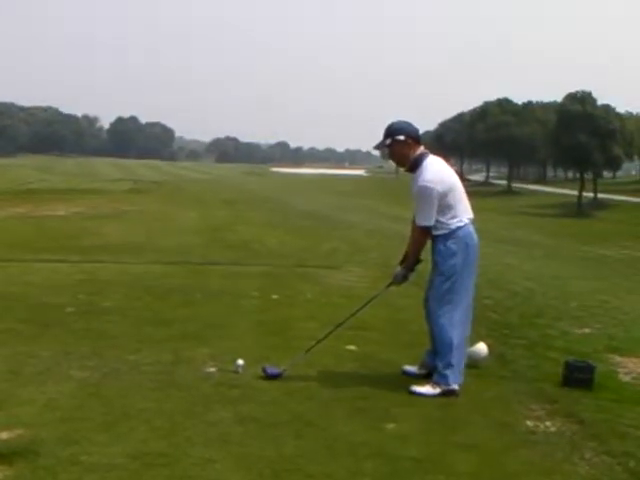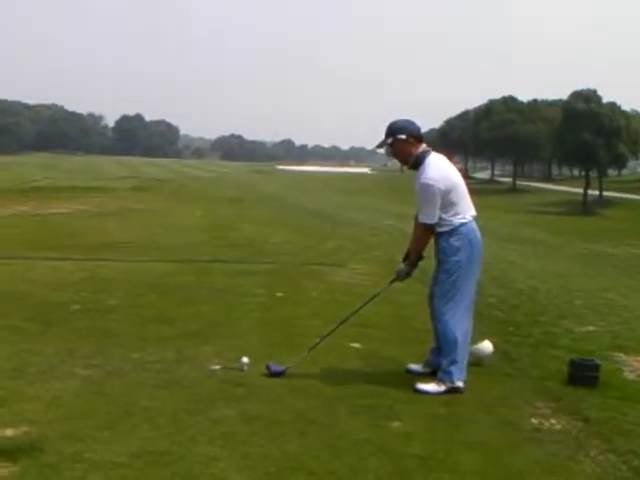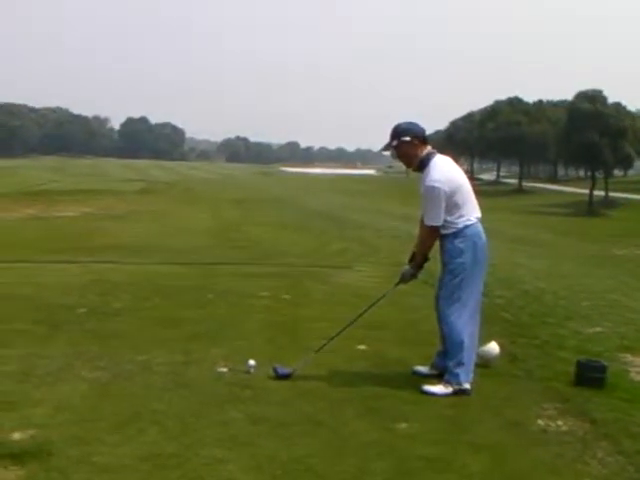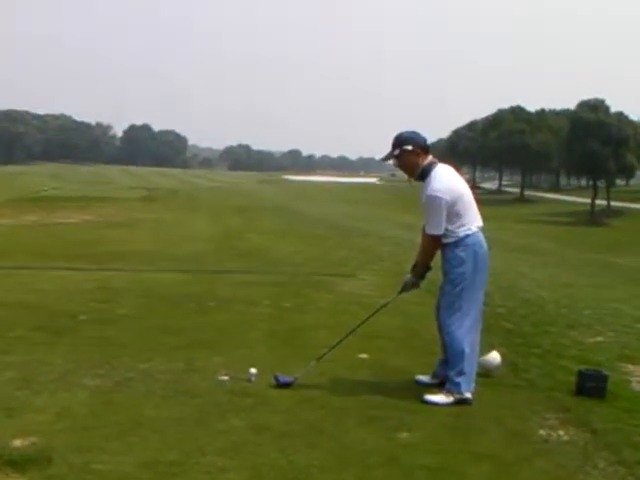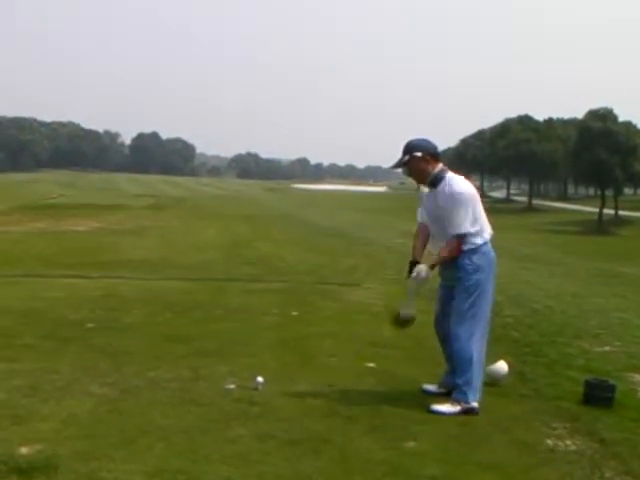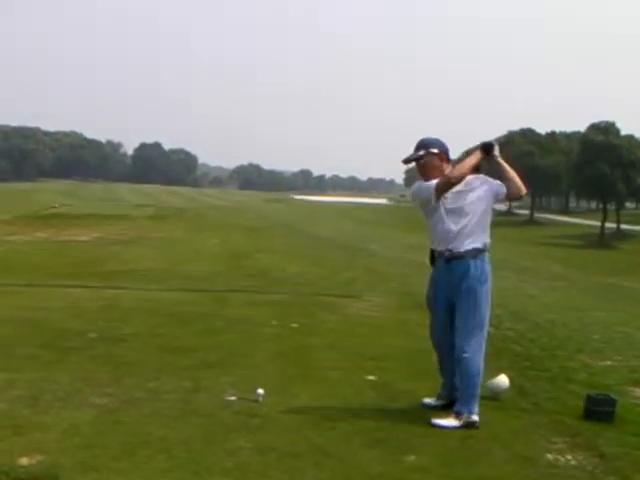
dt=0.5s
person 1, frame 1
left shoulder: (427, 180)
right shoulder: (429, 164)
left elbow: (423, 230)
right elbow: (420, 222)
left wrist: (407, 267)
right wrist: (407, 257)
left hip: (454, 243)
right hip: (451, 240)
left knee: (445, 309)
right knee: (436, 304)
left ankle: (447, 379)
right ankle: (434, 362)
person 1, frame 2
left shoulder: (429, 177)
right shoulder: (432, 161)
left elbow: (426, 227)
right elbow: (422, 219)
left wrist: (409, 264)
right wrist: (409, 254)
left hip: (458, 240)
right hip: (454, 237)
left knee: (449, 306)
right knee: (439, 301)
left ankle: (451, 377)
right ankle: (438, 360)
person 1, frame 3
left shoulder: (434, 180)
right shoulder: (438, 162)
left elbow: (432, 229)
right elbow: (428, 221)
left wrist: (415, 265)
right wrist: (415, 255)
left hip: (463, 242)
right hip: (461, 239)
left knee: (455, 308)
right knee: (447, 304)
left ankle: (459, 378)
right ankle: (445, 362)
person 1, frame 4
left shoulder: (436, 189)
right shoulder: (441, 171)
left elbow: (433, 238)
right elbow: (429, 231)
left wrist: (417, 274)
right wrist: (418, 266)
left hip: (464, 251)
right hip: (462, 248)
left knee: (457, 317)
right knee: (447, 313)
left ankle: (460, 388)
right ankle: (446, 371)
person 1, frame 5
left shoulder: (457, 190)
right shoulder: (429, 191)
left elbow: (457, 242)
right elbow: (423, 228)
left wrist: (430, 267)
right wrist: (416, 262)
left hip: (474, 260)
right hip: (456, 261)
left knee: (465, 328)
right knee: (445, 323)
left ankle: (466, 397)
right ankle: (453, 380)
person 1, frame 6
left shoulder: (480, 184)
right shoulder: (420, 191)
left elbow: (519, 192)
right elbow: (451, 180)
left wrist: (496, 158)
right wrist: (478, 153)
left hip: (472, 267)
right hip: (442, 266)
left knee: (468, 341)
right knee: (442, 336)
left ankle: (467, 411)
right ankle: (450, 392)
